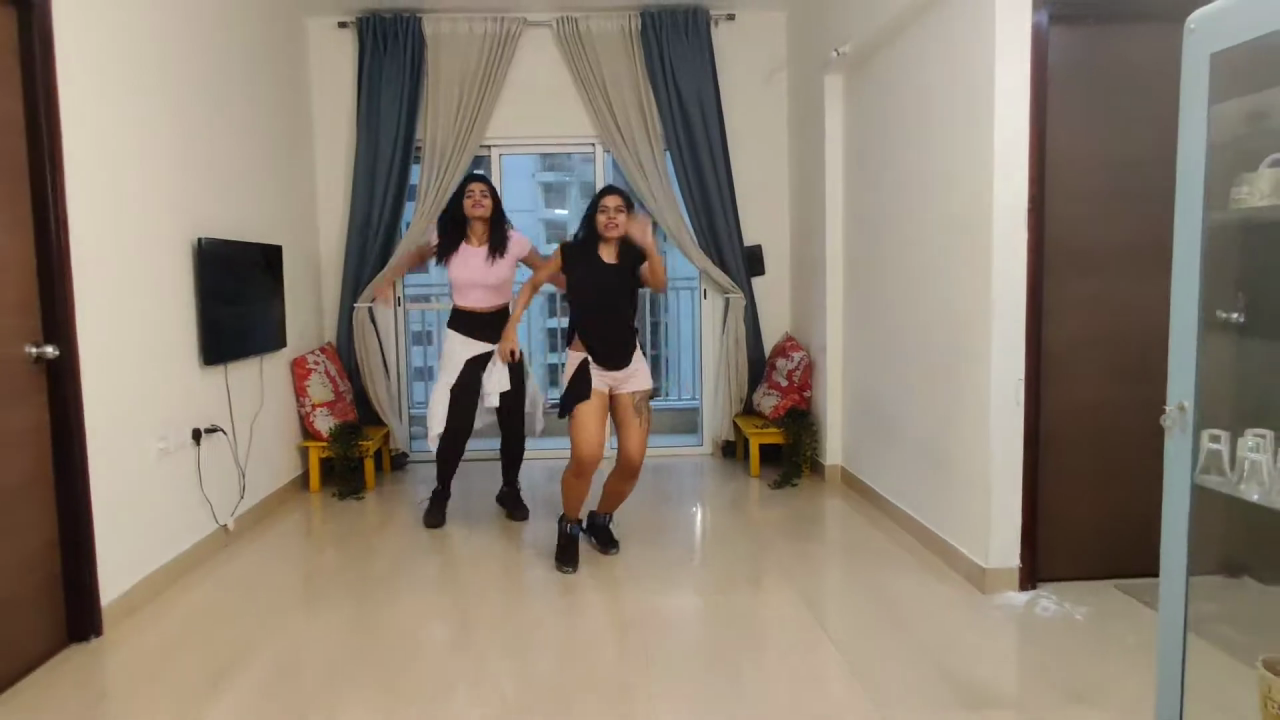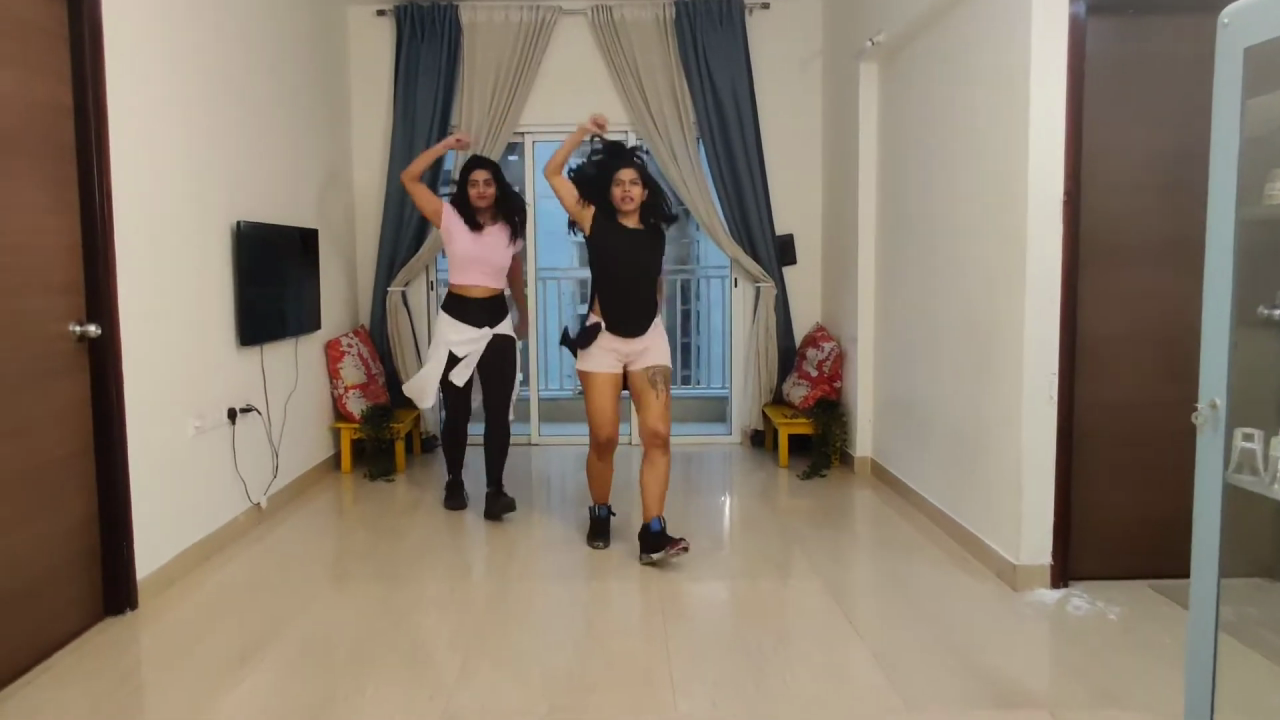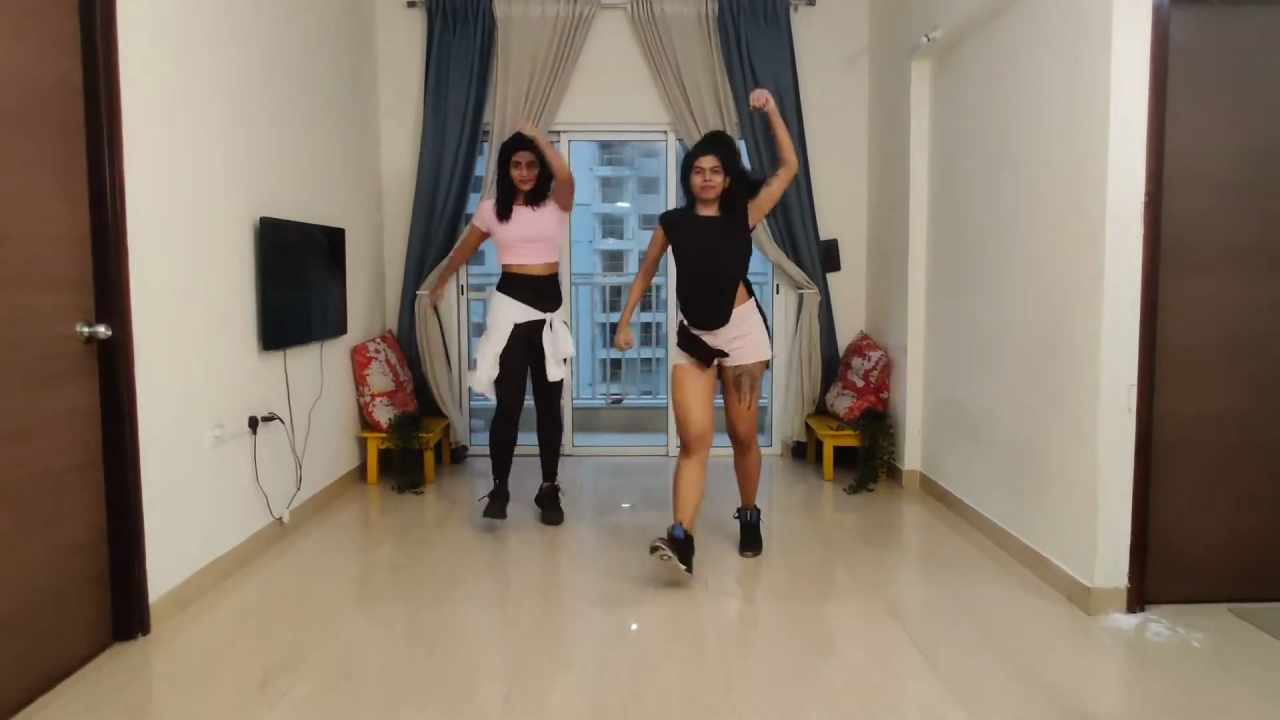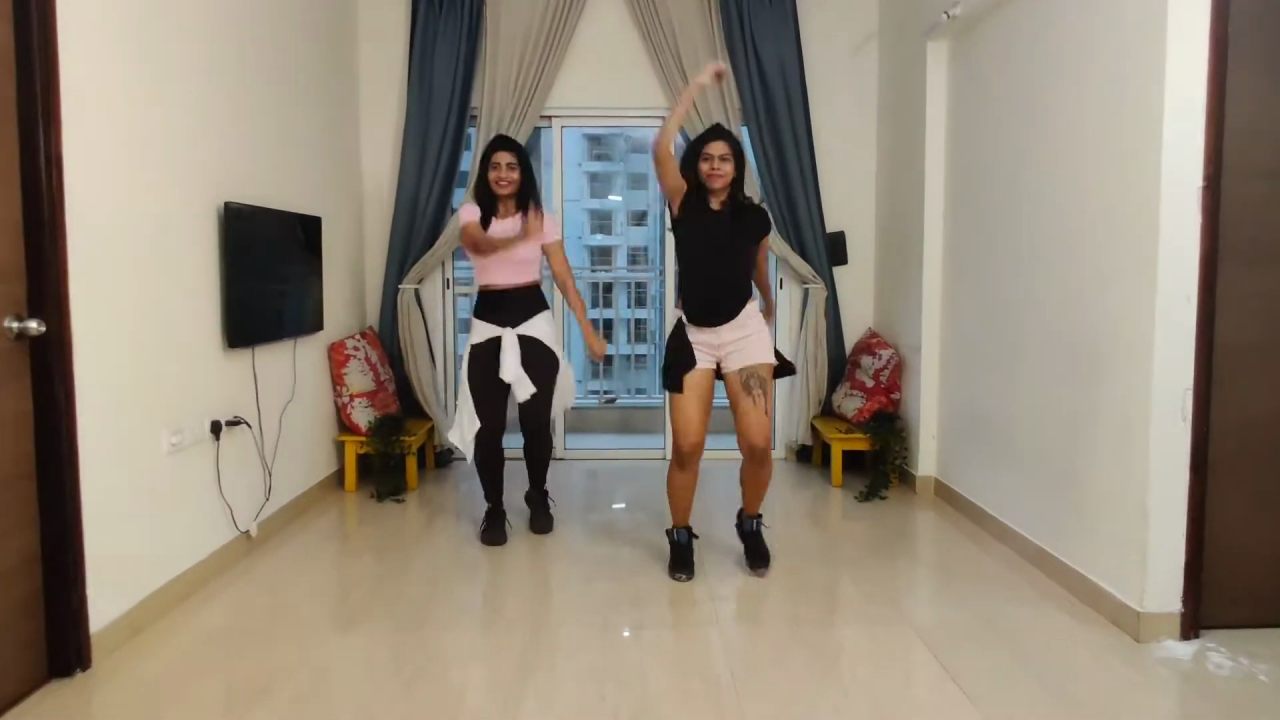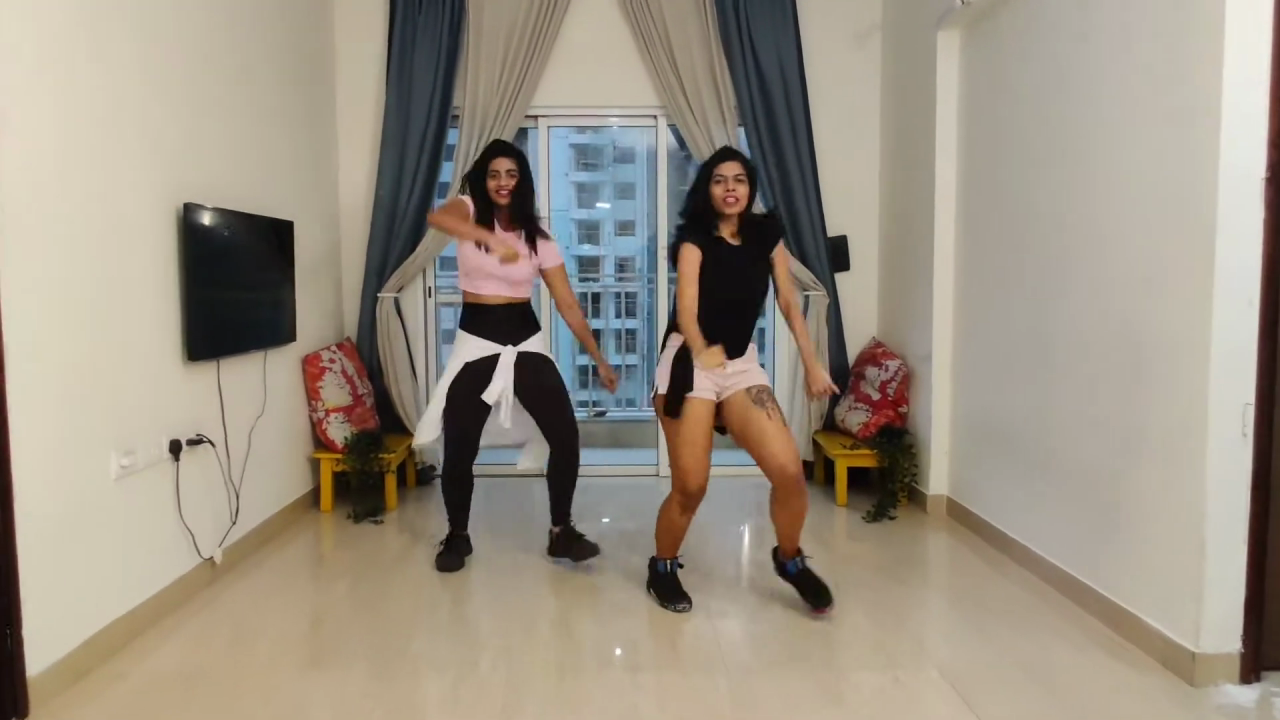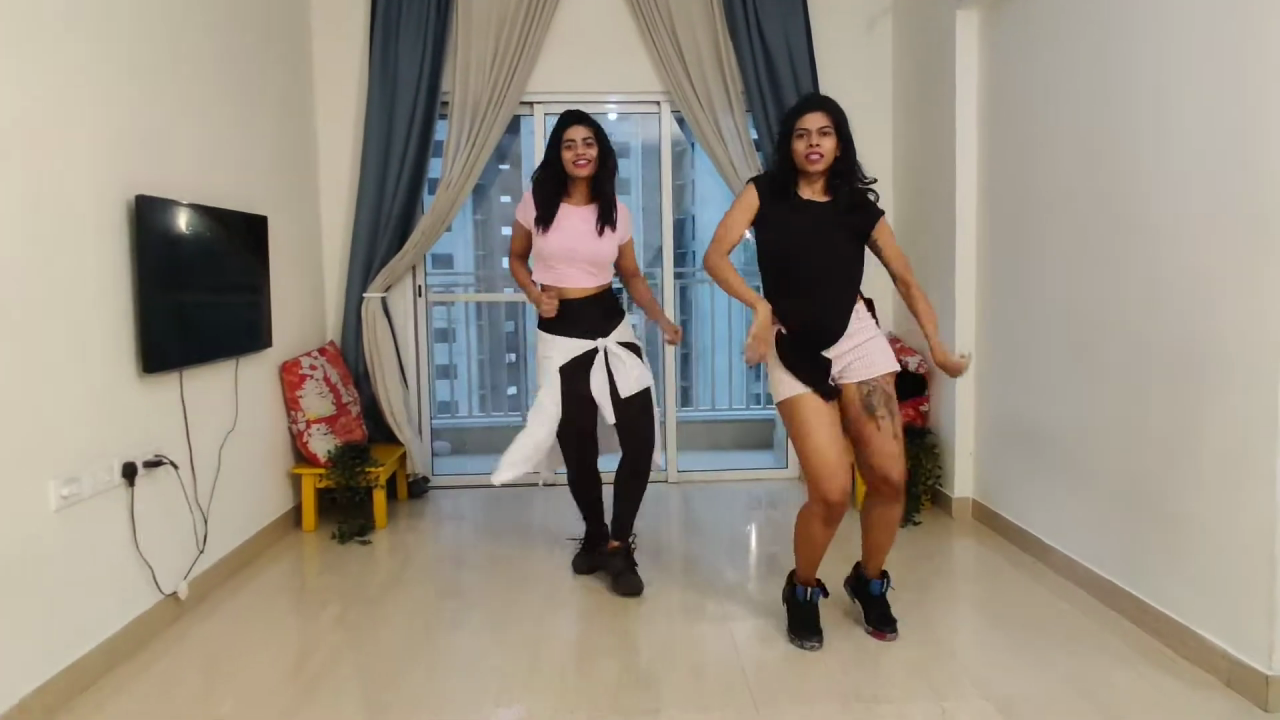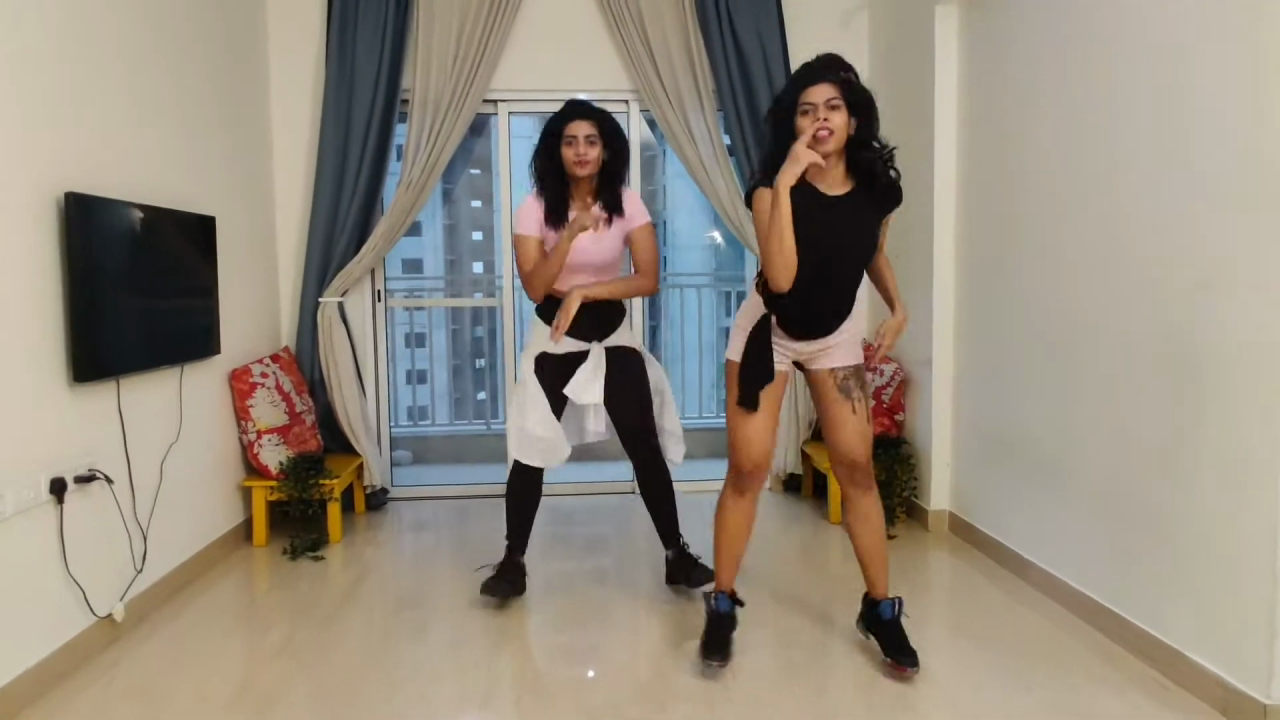
dt=0.5s
person 1, frame 1
left shoulder: (636, 259)
right shoulder: (572, 254)
left elbow: (659, 284)
right elbow: (533, 284)
left wrist: (648, 244)
right wrist: (511, 325)
left hip: (630, 367)
right hip: (587, 366)
left knee: (633, 458)
right knee: (585, 457)
left ankle: (601, 520)
right ankle: (569, 527)
person 1, frame 2
left shoulder: (656, 232)
right shoulder: (594, 220)
right elbow: (553, 172)
right wrist: (583, 132)
left hip: (648, 339)
right hip: (601, 338)
left knee: (658, 434)
right knee: (604, 439)
left ankle: (653, 535)
right ankle: (599, 515)
person 1, frame 3
left shoulder: (744, 214)
right shoulder: (673, 223)
left elbow: (789, 167)
right elbow: (645, 271)
left wrist: (771, 110)
right wrist: (625, 321)
left hip: (741, 329)
right hip: (693, 335)
left knee: (744, 436)
right knee: (696, 439)
left ankle: (750, 516)
right ankle: (681, 540)
person 1, frame 4
left shoulder: (755, 217)
right shoulder: (683, 203)
right elbow: (662, 150)
left wrist: (765, 322)
right wrist: (695, 87)
left hip: (745, 330)
right hip: (693, 333)
left knee: (757, 446)
right knee: (687, 450)
left ankle: (750, 519)
right ankle: (681, 538)
person 1, frame 5
left shoulder: (767, 236)
right shoulder: (695, 240)
left elbow: (791, 306)
right elbow: (686, 309)
left wrist: (813, 365)
right wrist: (705, 354)
left hip: (742, 366)
right hip: (690, 365)
left knee: (788, 470)
right knee: (690, 487)
left ankle: (791, 561)
right ankle: (662, 568)
person 1, frame 6
left shoulder: (860, 207)
right shoulder: (765, 193)
left elbow: (905, 276)
right elbow: (715, 256)
left wrist: (938, 347)
right wrist: (755, 306)
left hip: (857, 343)
right hip: (795, 353)
left knee: (887, 477)
right knee: (832, 491)
left ankle: (868, 581)
right ankle: (801, 593)
person 1, frame 7
left shoulder: (878, 187)
right shoulder: (773, 188)
right elbow: (780, 278)
left wrist: (897, 306)
right wrist: (786, 183)
left hip: (836, 334)
right hip: (767, 331)
left knee: (857, 466)
right knee: (749, 467)
left ankle: (880, 608)
right ankle: (721, 604)
person 2, frame 1
left shoulder: (512, 241)
right shoulder: (447, 241)
left elbow: (545, 268)
right elbow: (420, 253)
right wrist: (394, 276)
left hip: (504, 337)
right hip: (463, 340)
left knee: (513, 425)
right knee: (457, 426)
left ankle: (510, 491)
right ankle: (440, 495)
person 2, frame 2
left shoulder: (510, 231)
right shoulder: (448, 217)
right elbow: (409, 177)
left wrist: (520, 313)
right wrist: (448, 144)
left hip: (498, 327)
right hip: (455, 325)
left knee: (497, 412)
right knee: (456, 413)
left ankle: (496, 491)
right ankle: (454, 482)
person 2, frame 3
left shoulder: (557, 202)
right shoulder: (492, 208)
left elbow: (566, 174)
right elbow: (465, 248)
left wrist: (538, 137)
right wrist: (439, 283)
left hip: (549, 307)
right hip: (511, 307)
left knee: (549, 406)
right knee: (510, 404)
left ankle: (549, 488)
right ankle: (499, 489)
person 2, frame 4
left shoulder: (541, 219)
right shoulder: (472, 213)
left elbow: (563, 275)
right elbow: (477, 245)
left wrist: (588, 330)
right wrist: (517, 235)
left hip: (533, 320)
right hip: (487, 323)
left knee: (536, 424)
right knee: (489, 426)
left ankle: (537, 495)
right ankle: (494, 510)
person 2, frame 5
left shoulder: (539, 238)
right shoulder: (469, 212)
left elbow: (567, 303)
right elbow: (439, 216)
left wrist: (599, 358)
right wrist: (490, 240)
left hip: (526, 342)
right hip: (476, 340)
left knee: (566, 437)
right knee: (459, 450)
left ankle: (561, 531)
right ankle: (457, 536)
person 2, frame 6
left shoulder: (616, 212)
right shoulder: (537, 203)
right elbow: (517, 255)
left wrist: (662, 320)
right wrist: (535, 292)
left hip: (612, 330)
right hip: (560, 338)
left knee: (640, 442)
right knee: (580, 451)
left ankle: (618, 544)
right ankle: (595, 535)
person 2, frame 7
left shoulder: (627, 203)
right shoulder: (535, 207)
left elbow: (649, 279)
right elbow: (534, 284)
left wrist: (584, 292)
right wrist: (570, 234)
left hip: (613, 332)
right hip: (554, 334)
left knee: (646, 447)
right knee: (531, 447)
left ankle: (677, 555)
right ankle: (513, 561)
